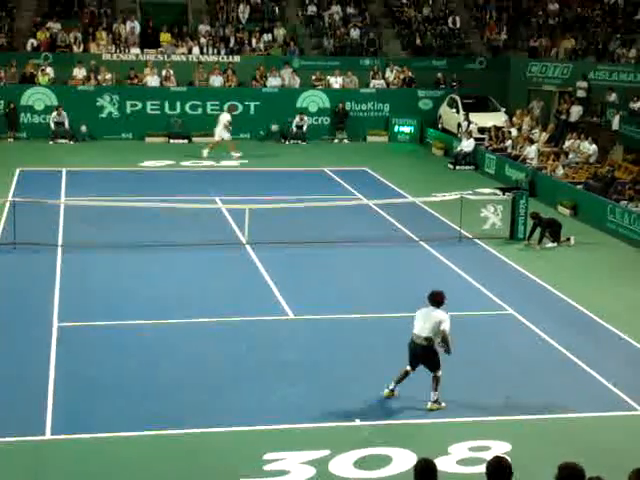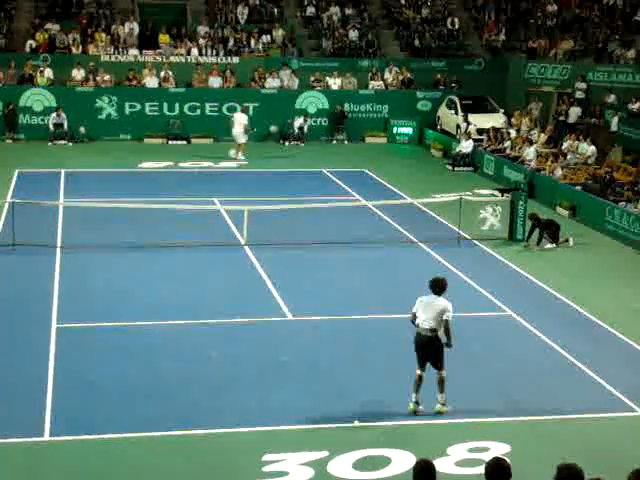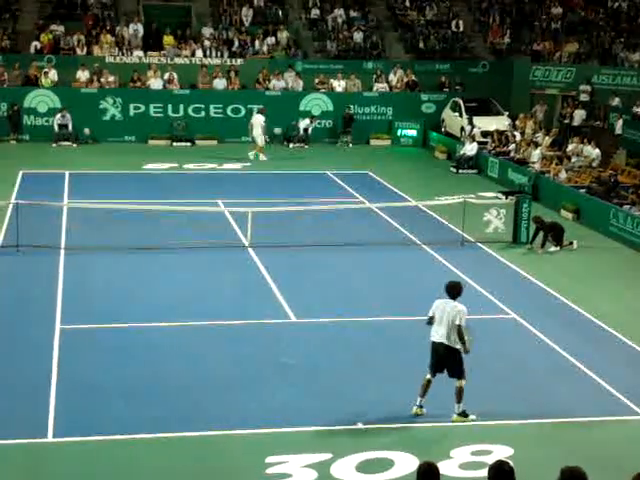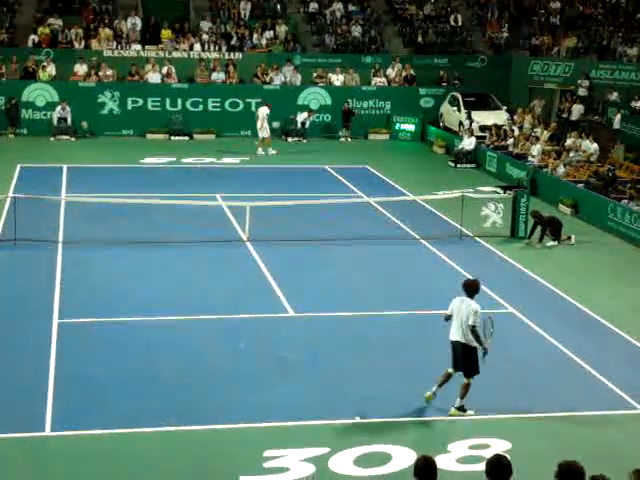
dt=0.3s
person 1, frame 1
left shoulder: (420, 312)
right shoulder: (444, 316)
right elbow: (444, 335)
right wrist: (448, 348)
left hip: (413, 343)
right hip: (426, 347)
left knee: (410, 367)
right knee: (436, 371)
left ankle: (390, 389)
right ankle: (433, 401)
person 1, frame 2
left shoulder: (421, 300)
right shoulder: (446, 305)
left elbow: (412, 319)
right elbow: (446, 325)
right wrist: (449, 341)
left hip: (419, 336)
right hip: (432, 338)
left knee: (420, 369)
right knee: (440, 370)
left ankle: (414, 402)
right ankle: (441, 403)
person 1, frame 3
left shoulder: (438, 303)
right shoulder: (461, 309)
left elbow: (429, 321)
right elbow: (459, 330)
right wrist: (465, 346)
left hip: (436, 343)
right hip: (451, 347)
left knee: (431, 374)
right knee: (460, 379)
left ankle: (418, 405)
right ankle: (459, 413)
person 1, frame 4
left shoulder: (456, 301)
right shoulder: (474, 308)
left elbow: (447, 318)
right elbow: (473, 330)
right wrist: (483, 345)
left hip: (454, 340)
right hip: (467, 344)
left knee: (453, 369)
right knee: (469, 376)
left ankle: (433, 391)
right ankle: (458, 407)
